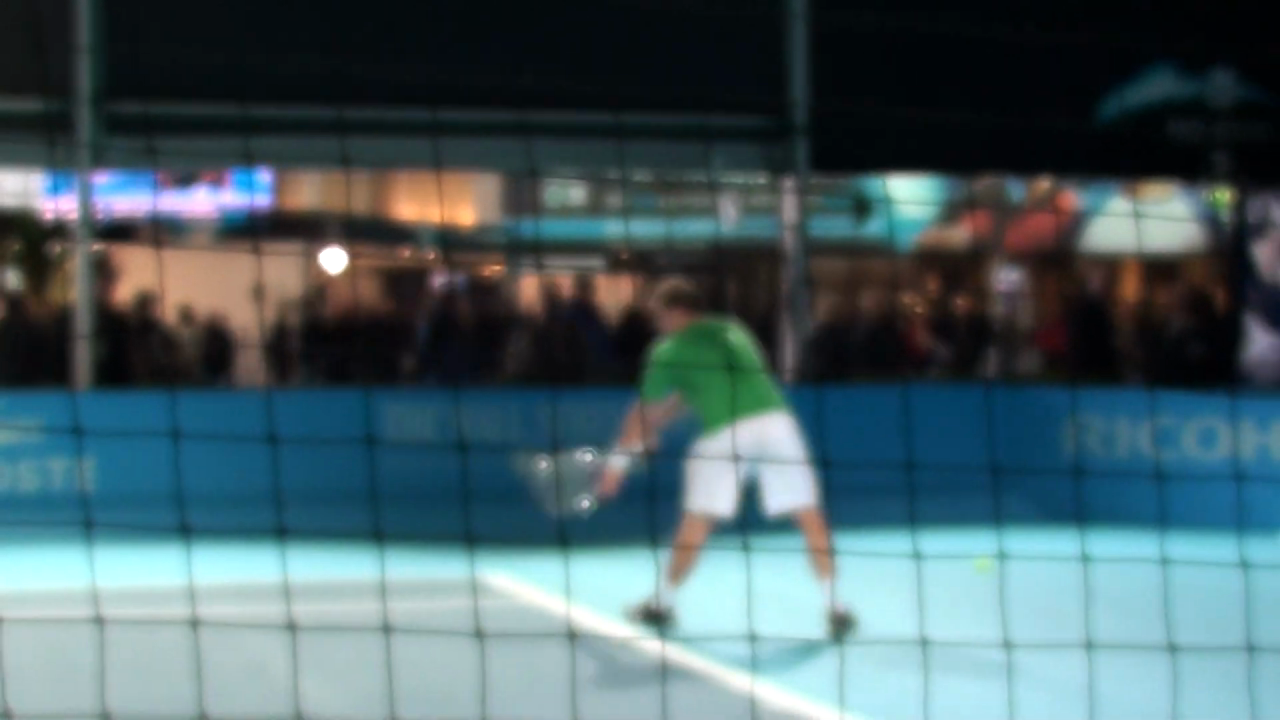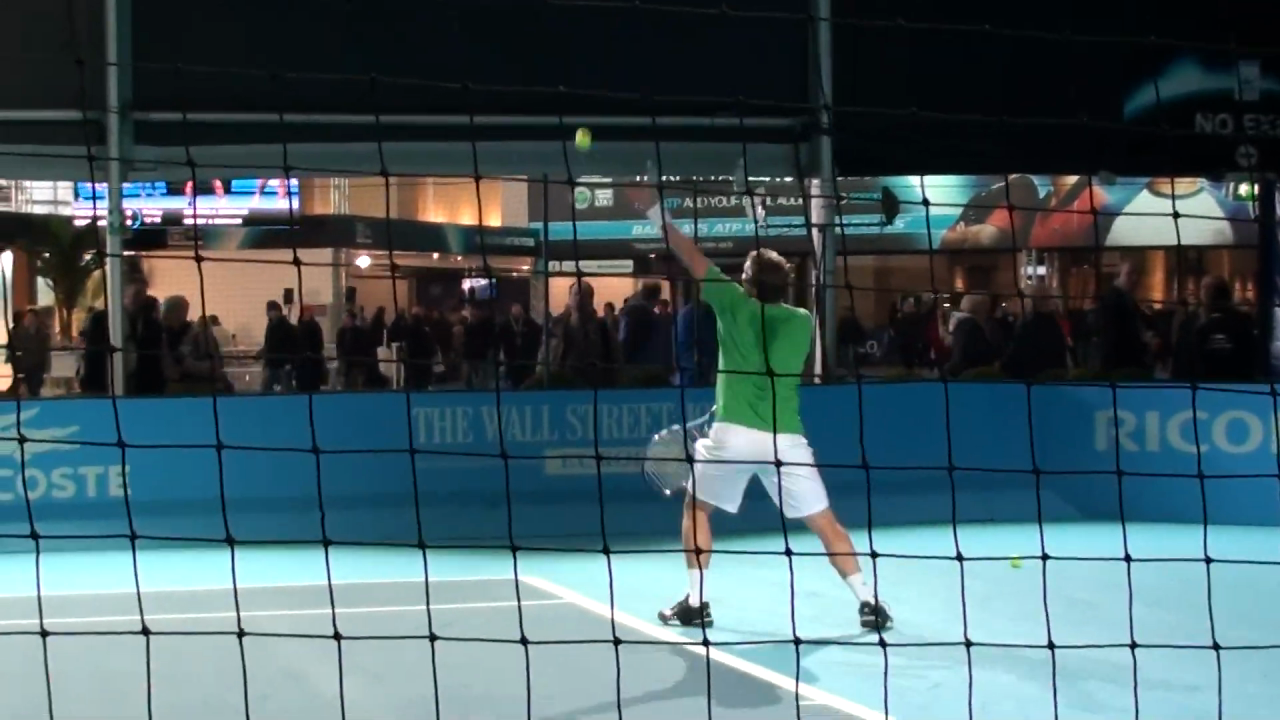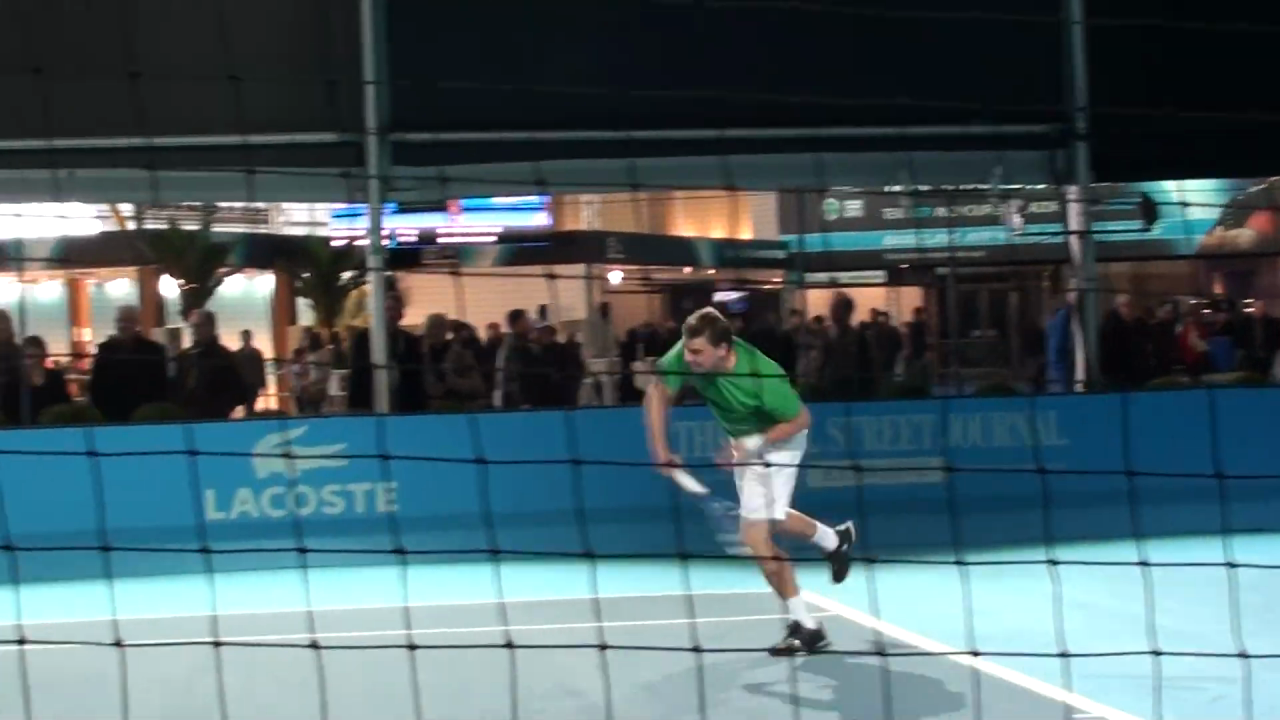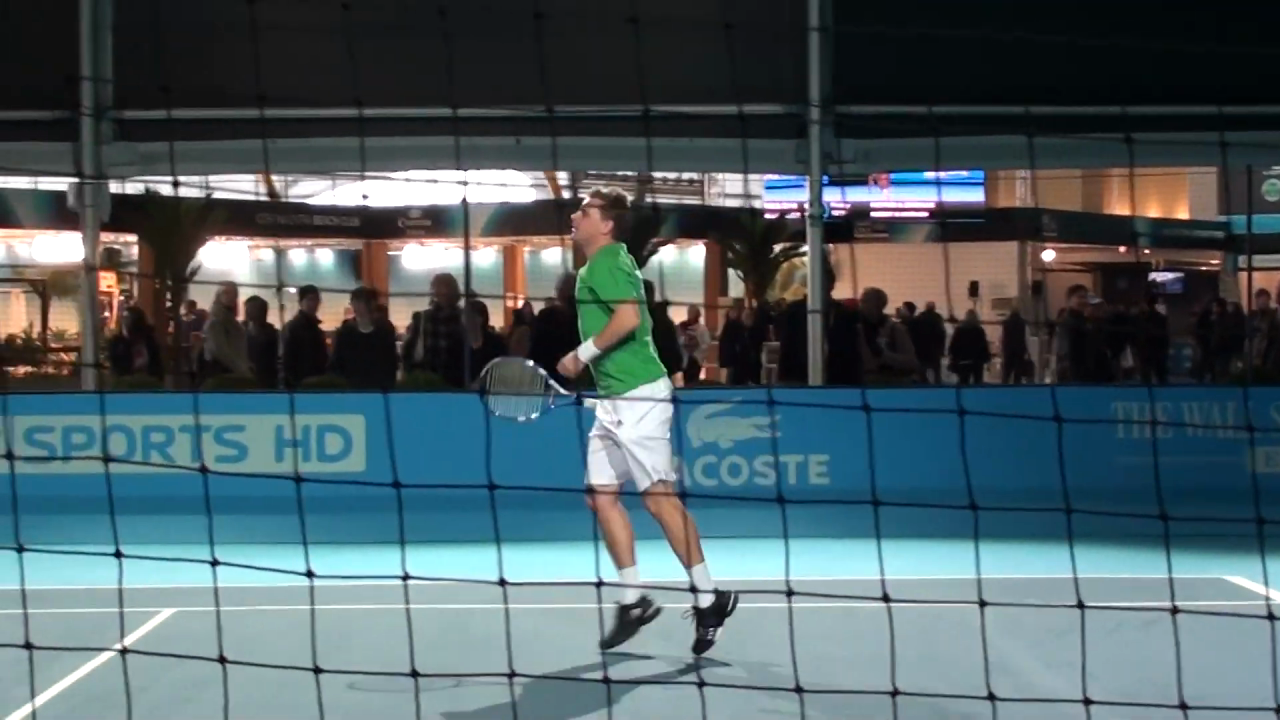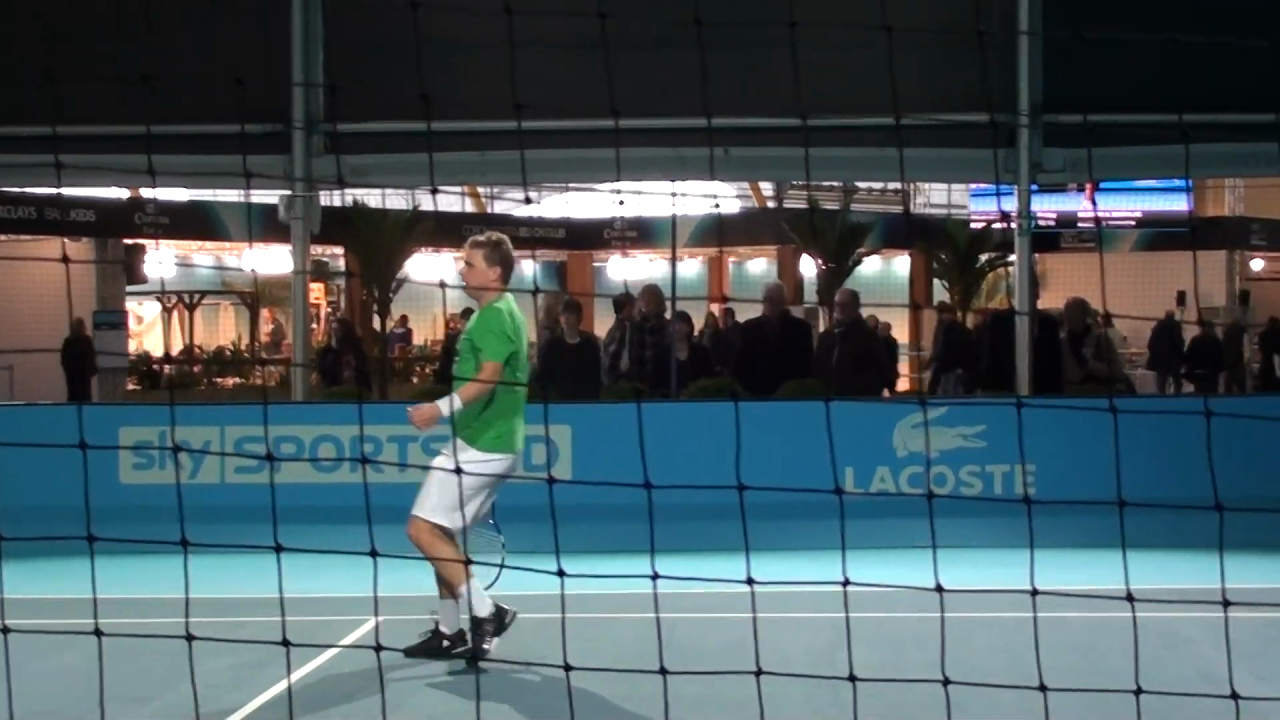
dt=1s
person 1, frame 1
left shoulder: (669, 350)
right shoulder: (730, 329)
left elbow: (643, 410)
left wrist: (617, 462)
right wrist: (651, 429)
left hip: (727, 433)
right hip: (775, 421)
left knee: (695, 523)
right knee: (811, 518)
left ankle: (661, 605)
right ankle: (835, 609)
person 1, frame 2
left shoulder: (735, 306)
right shoulder: (802, 321)
left elbow: (692, 258)
left wrist: (656, 211)
left hip: (733, 435)
right hip: (784, 440)
left knee: (695, 509)
right knee: (824, 523)
left ankle: (696, 602)
right ankle: (868, 602)
person 1, frame 3
left shoulder: (759, 373)
right shoulder: (685, 354)
left elbow: (800, 419)
right elbow: (657, 395)
left wrist: (753, 445)
right wrist: (660, 448)
left hip: (777, 443)
right hip: (741, 440)
left knee: (754, 537)
right knee: (772, 520)
left ankle: (805, 625)
right ankle: (835, 540)
person 1, frame 4
left shoulder: (605, 264)
right shoulder: (608, 264)
left elbow: (628, 318)
left wrist: (582, 354)
left hip: (636, 397)
right hip: (616, 400)
left knee: (660, 498)
right knee: (601, 497)
left ankle: (709, 598)
right ankle: (633, 599)
person 1, frame 5
left shoulder: (492, 316)
right shoulder: (505, 312)
left elbow: (487, 377)
left wrist: (441, 409)
left hip: (479, 446)
right hip: (492, 443)
left knee: (421, 528)
right knee: (443, 533)
left ankle: (485, 611)
right ankle: (449, 633)
